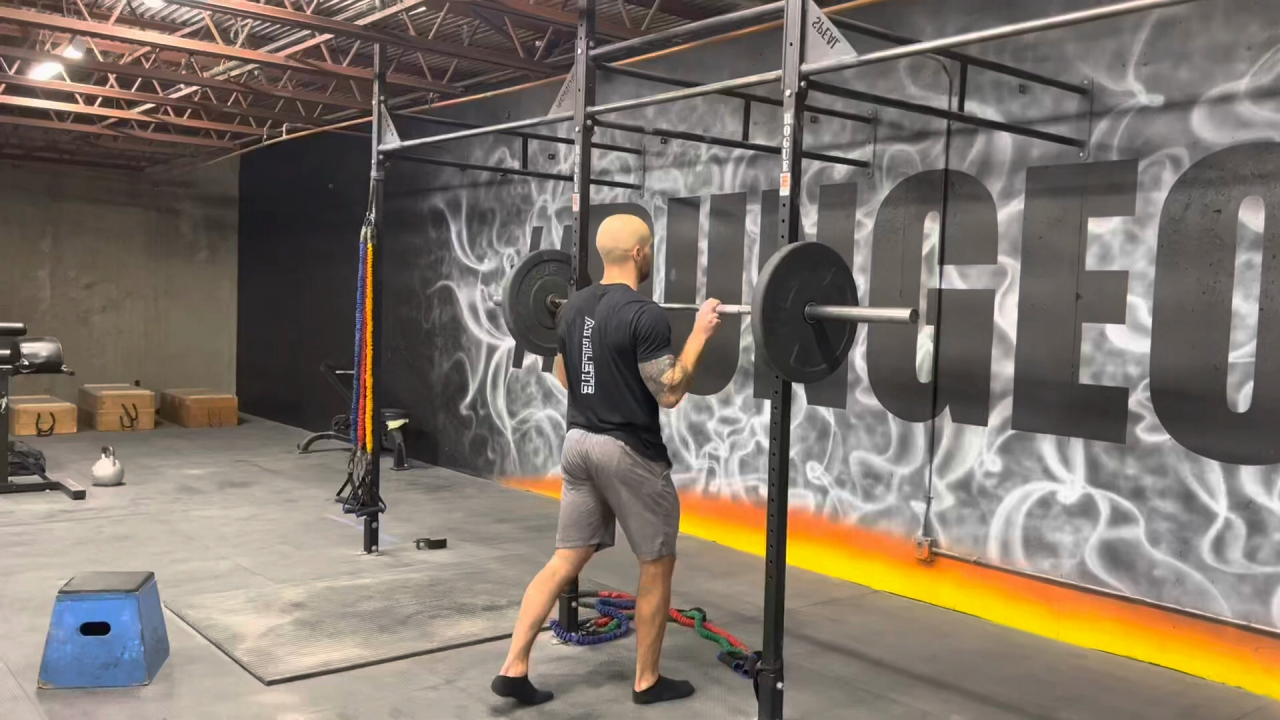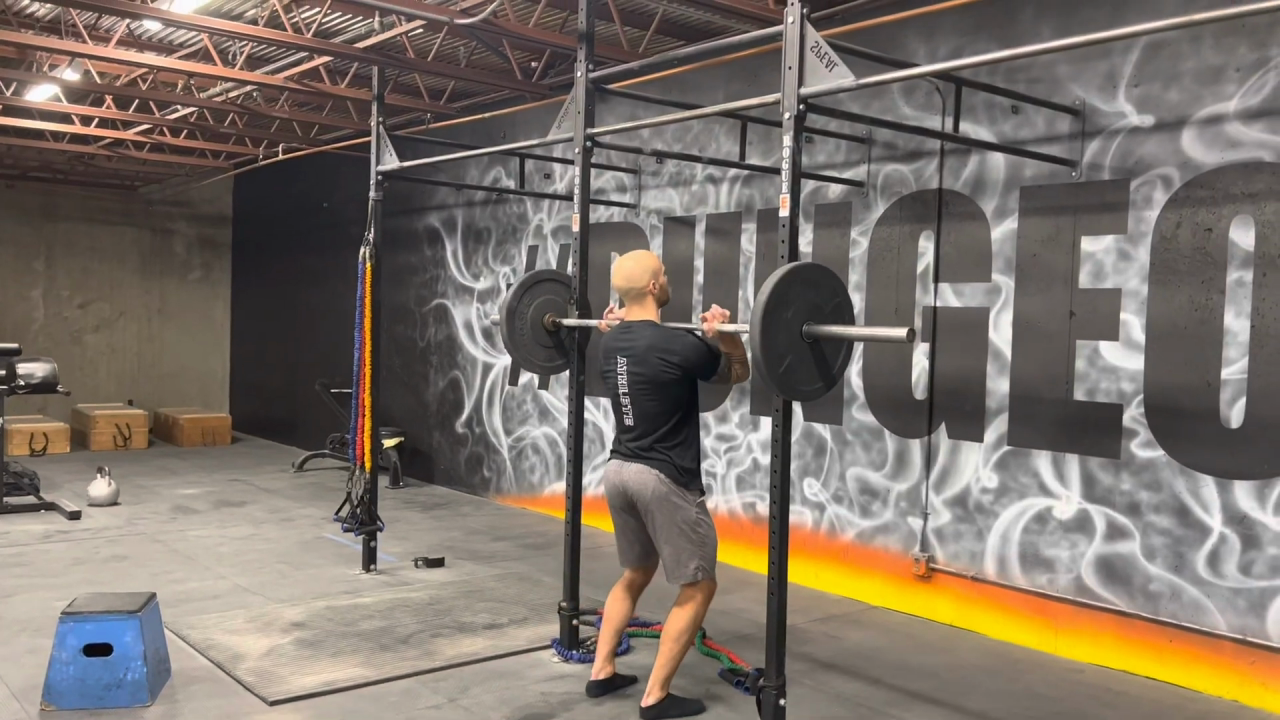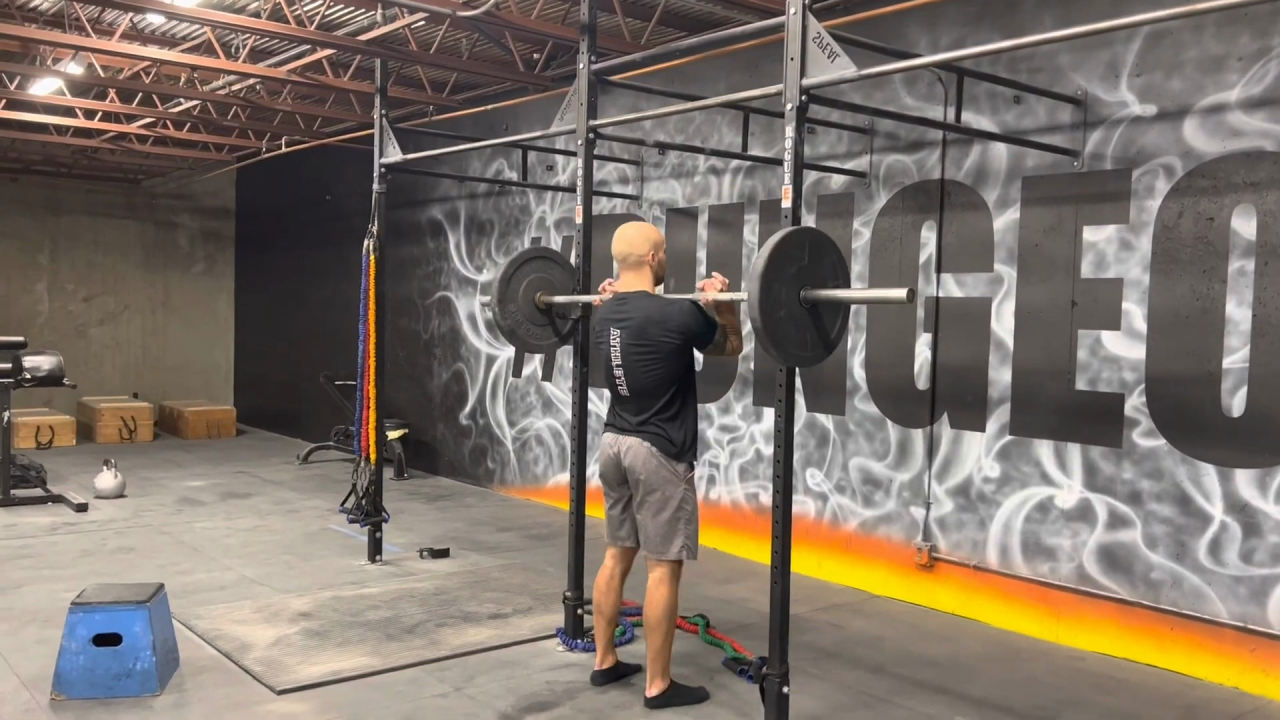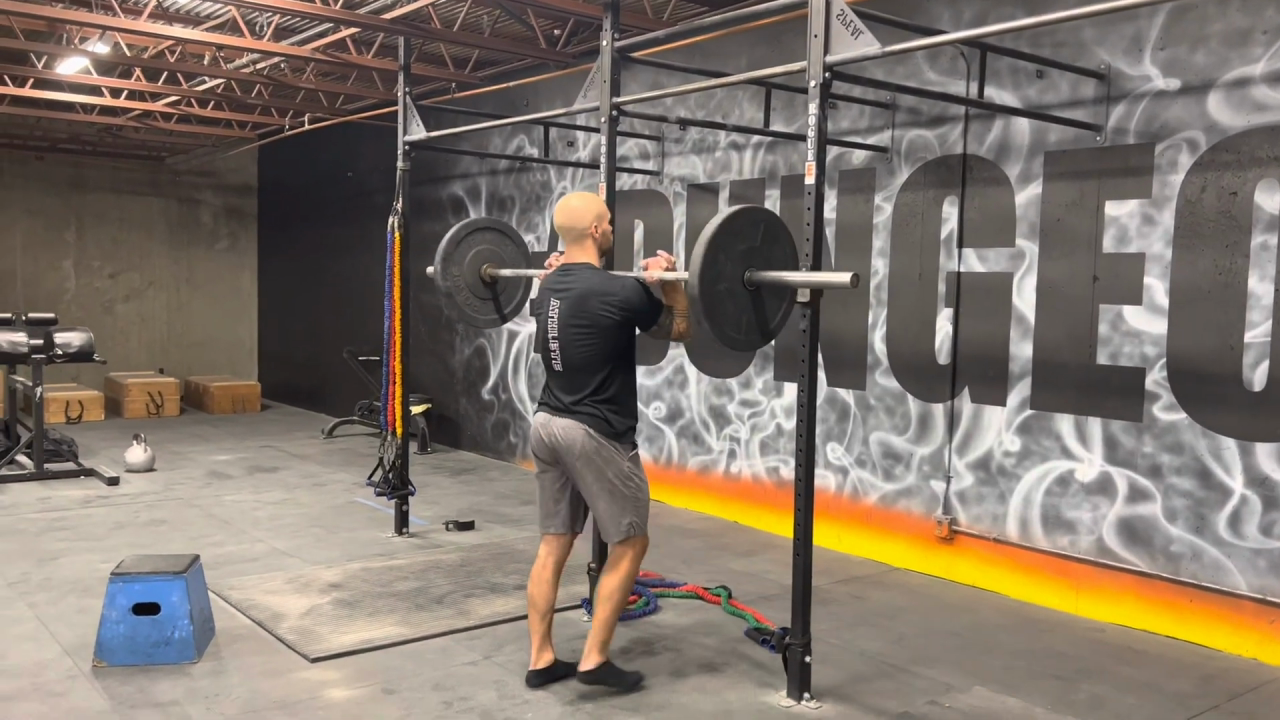
dt=1s
person 1, frame 1
left shoulder: (574, 306)
right shoulder: (644, 315)
right elbow: (668, 393)
right wrist: (700, 333)
left hip: (579, 443)
right hip: (630, 452)
left knee: (567, 558)
right knee: (656, 564)
left ankle: (514, 668)
right ankle: (647, 680)
person 1, frame 2
left shoulder: (610, 342)
right shoulder: (679, 346)
right elbow: (738, 373)
right wrist: (723, 336)
left hip: (618, 471)
right hip: (664, 480)
left knee: (636, 573)
right knee: (697, 586)
left ankle: (602, 672)
person 1, frame 3
left shoulder: (605, 313)
right shoulder: (676, 314)
right elbow: (731, 346)
right wrist: (720, 303)
left hip: (614, 443)
right hip: (659, 453)
left knee: (617, 556)
right knee: (664, 567)
left ankle: (605, 662)
right ankle: (658, 685)
person 1, frame 4
left shoulder: (549, 286)
right shoulder: (620, 291)
right elbow: (679, 329)
right wrist: (669, 282)
left hip: (547, 425)
right hip: (597, 435)
left knee: (552, 546)
right knee: (629, 546)
left ankle: (541, 659)
right ankle: (594, 659)
